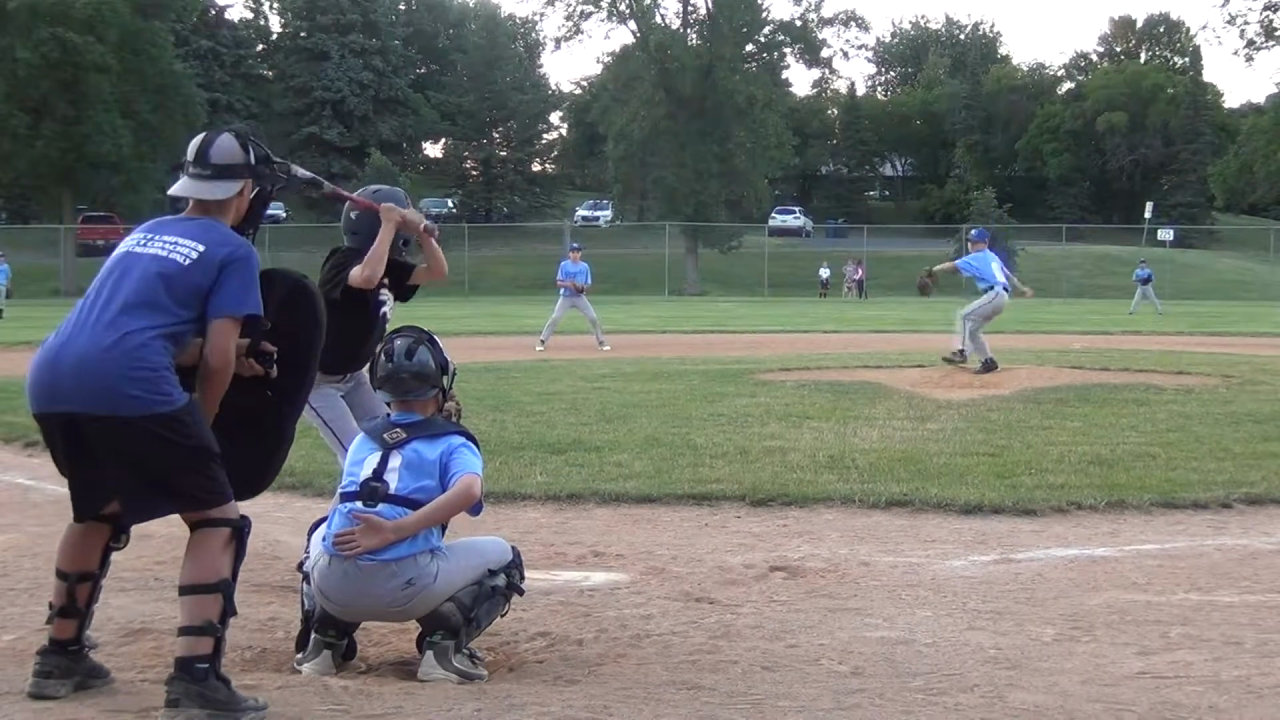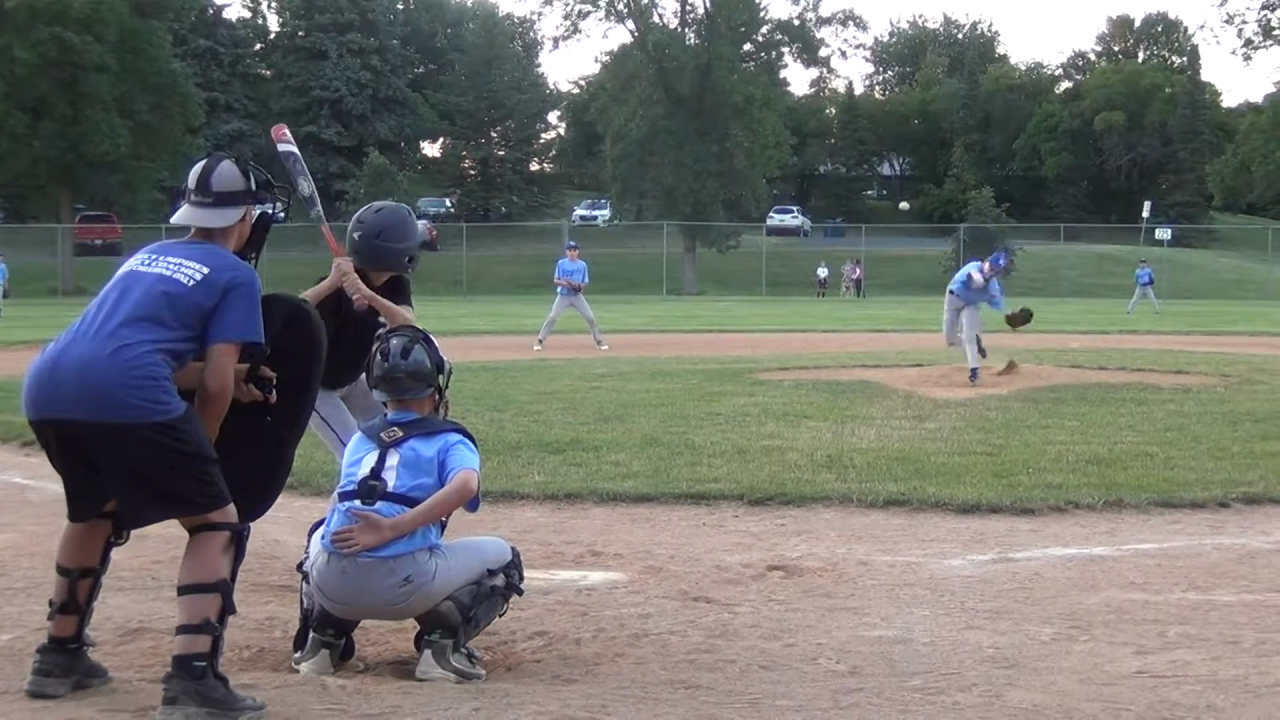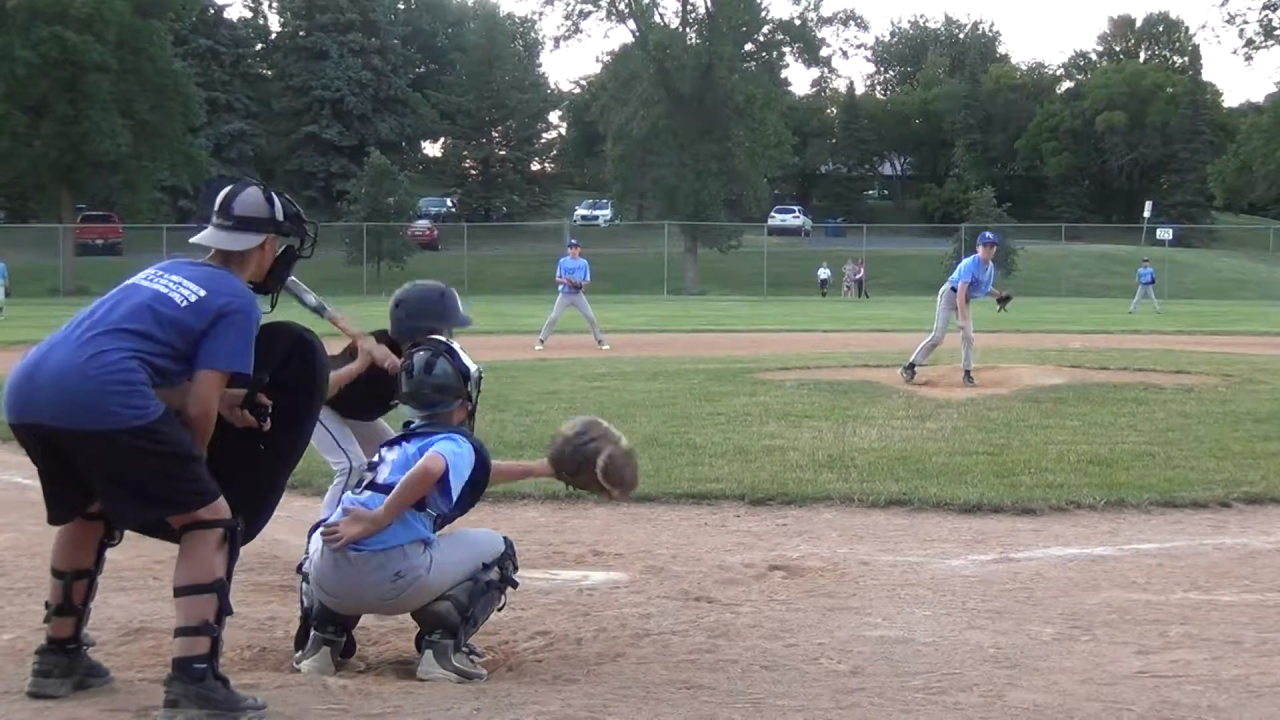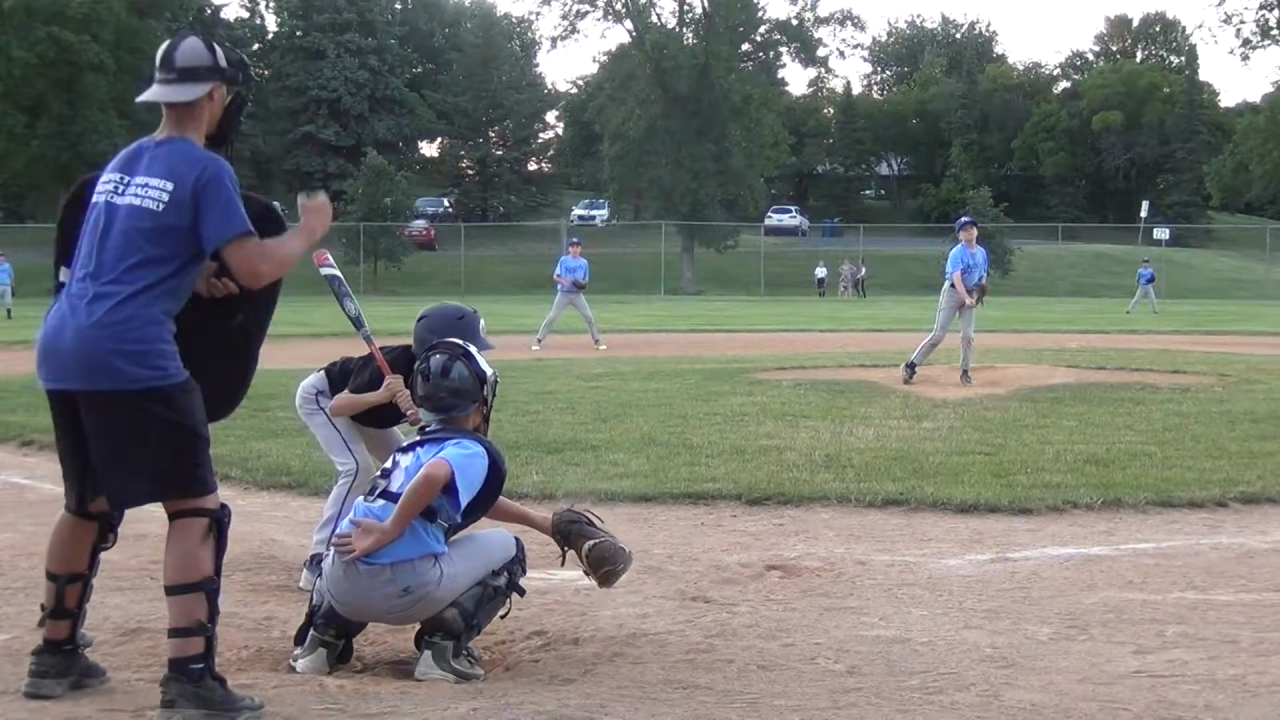
dt=0.5s
person 1, frame 1
left shoulder: (143, 233)
right shoulder: (234, 250)
right elbow: (217, 358)
left wrist: (226, 353)
right wrist: (199, 424)
left hip: (51, 378)
right hip: (127, 386)
left knee: (100, 510)
right knee: (217, 520)
left ankle: (60, 656)
person 1, frame 2
left shoulder: (146, 255)
right shoulder: (235, 274)
right elbow: (217, 382)
left wrist: (221, 377)
right wrist: (199, 449)
left hip: (47, 388)
right hip: (126, 396)
left knee: (98, 509)
right knee: (217, 523)
left ankle: (59, 655)
person 1, frame 3
left shoulder: (162, 272)
right shoulder: (236, 300)
right elbow: (196, 408)
left wrist: (219, 401)
right wrist: (188, 470)
right hip: (99, 401)
left knee: (89, 509)
right knee: (209, 522)
left ankle: (59, 656)
person 1, frame 4
left shoulder: (121, 161)
right shoulder: (203, 169)
right elbow: (254, 271)
right wrist: (310, 230)
left hip: (61, 347)
right hip: (131, 359)
left knee: (88, 505)
right knee: (195, 510)
left ankle: (56, 654)
person 2, frame 1
left shoulder: (363, 439)
right shoulder: (452, 442)
right elbow: (468, 490)
right wrist: (393, 531)
left hip: (333, 587)
right hip: (405, 587)
left knee: (323, 530)
right knee: (503, 557)
left ankle: (324, 641)
right ankle: (444, 646)
person 2, frame 2
left shoulder: (360, 439)
right shoulder: (450, 440)
right elbow: (465, 485)
right wrist: (392, 529)
left hip: (332, 585)
right hip: (405, 585)
left knee: (323, 533)
right knee: (503, 558)
left ankle: (323, 641)
right ankle: (443, 646)
person 2, frame 3
left shoulder: (399, 441)
right shoulder: (457, 443)
right elbow: (430, 469)
left wrist: (544, 467)
right wrist: (376, 520)
left hip: (330, 580)
right hip: (397, 577)
left knee: (325, 537)
right knee: (496, 550)
left ankle: (324, 641)
right ankle: (443, 647)
person 2, frame 4
left shoulder: (414, 446)
right shoulder: (475, 452)
right elbow: (435, 475)
left wrist: (545, 522)
right wrist: (385, 534)
left hip: (343, 584)
right hip: (408, 590)
right knee: (505, 548)
left ankle: (320, 642)
right ankle: (441, 647)
person 3, frame 1
left shoulder: (388, 265)
right shoulder: (344, 262)
left elbow: (438, 272)
right elbow: (369, 278)
left wrist: (422, 230)
right wrist: (388, 225)
left hip: (352, 376)
right hip: (316, 379)
person 3, frame 2
left shoulder: (397, 284)
right shoulder: (341, 287)
left elbow: (406, 322)
left wrist: (367, 294)
right wrist: (330, 283)
left hip: (352, 379)
person 3, frame 3
right shoulder: (373, 348)
left wrist: (397, 364)
right wrist: (360, 364)
left hip: (349, 414)
right hip: (317, 403)
right knee: (353, 466)
person 3, frame 4
right shoulder: (397, 365)
right elbow: (338, 406)
left wrist: (418, 415)
right wrist: (383, 397)
left hip: (367, 404)
right hip: (321, 395)
right knee: (357, 467)
right ankle: (319, 561)
